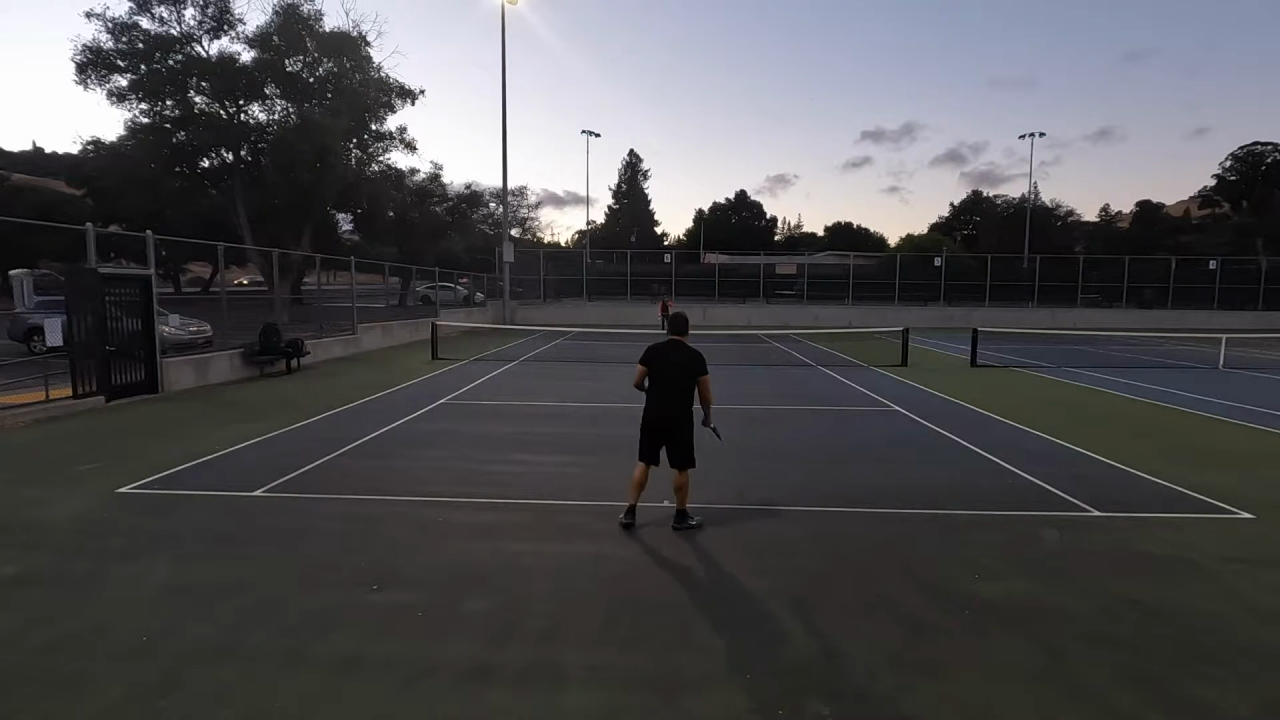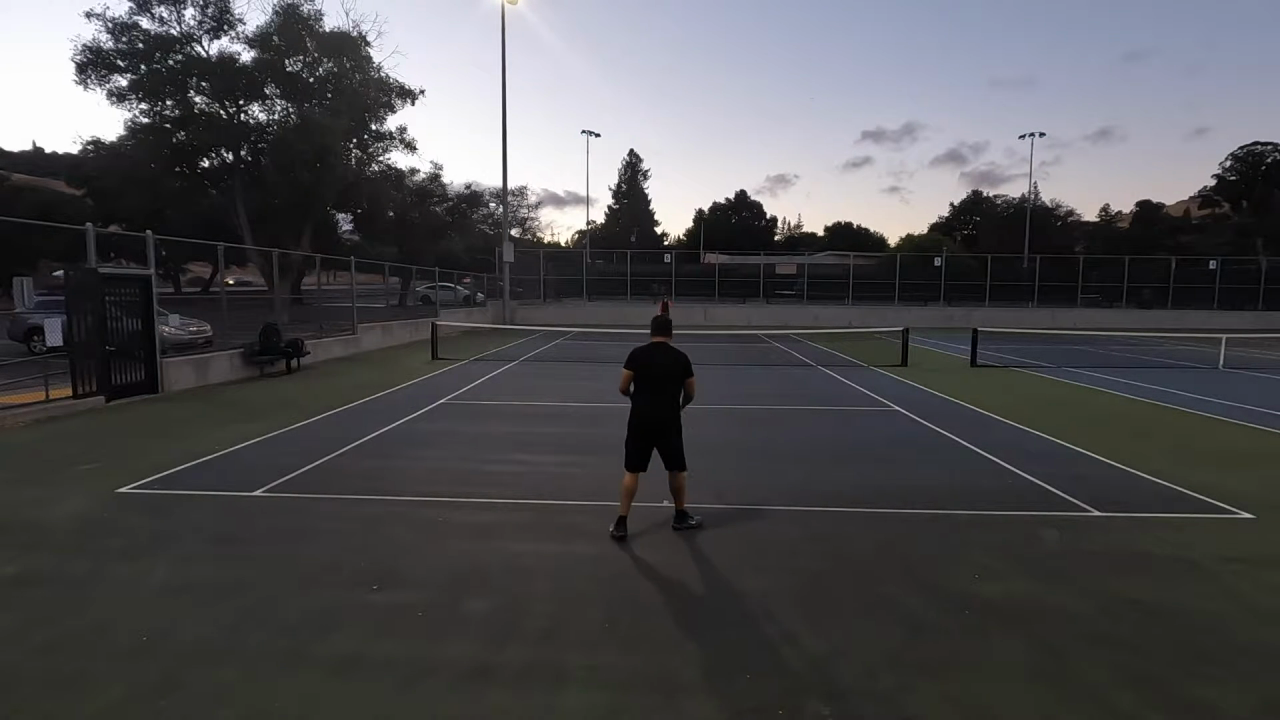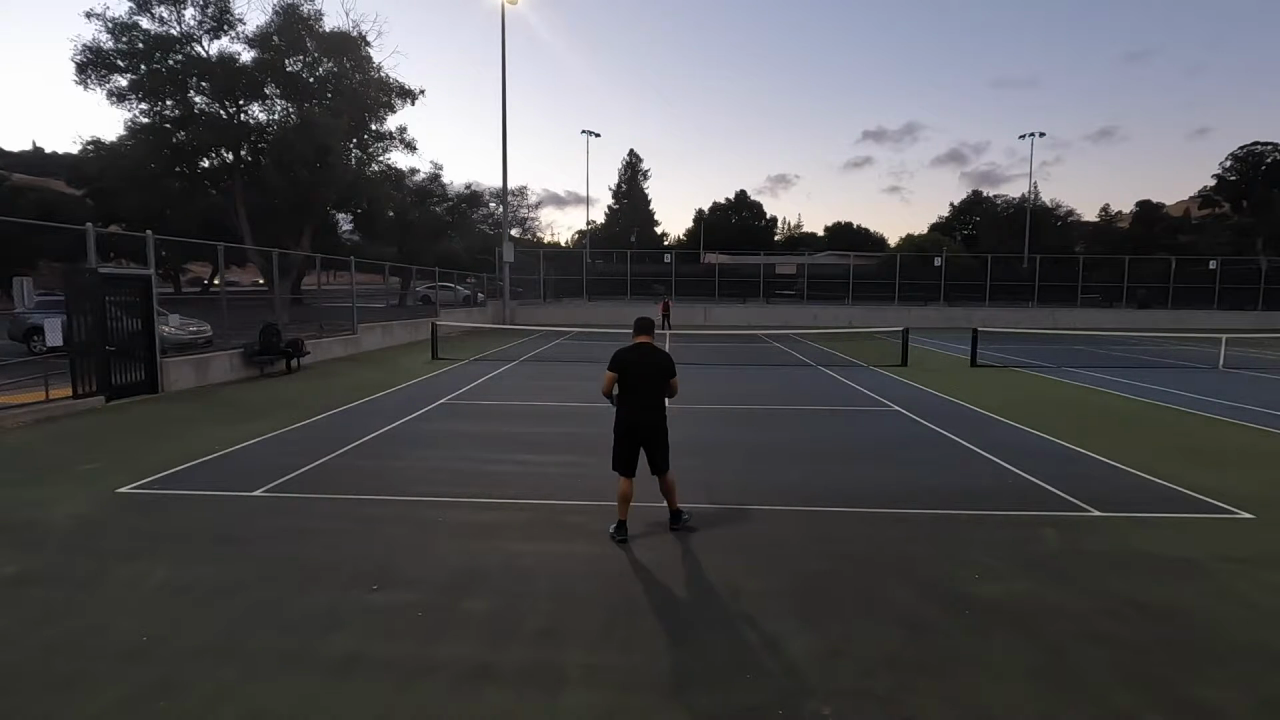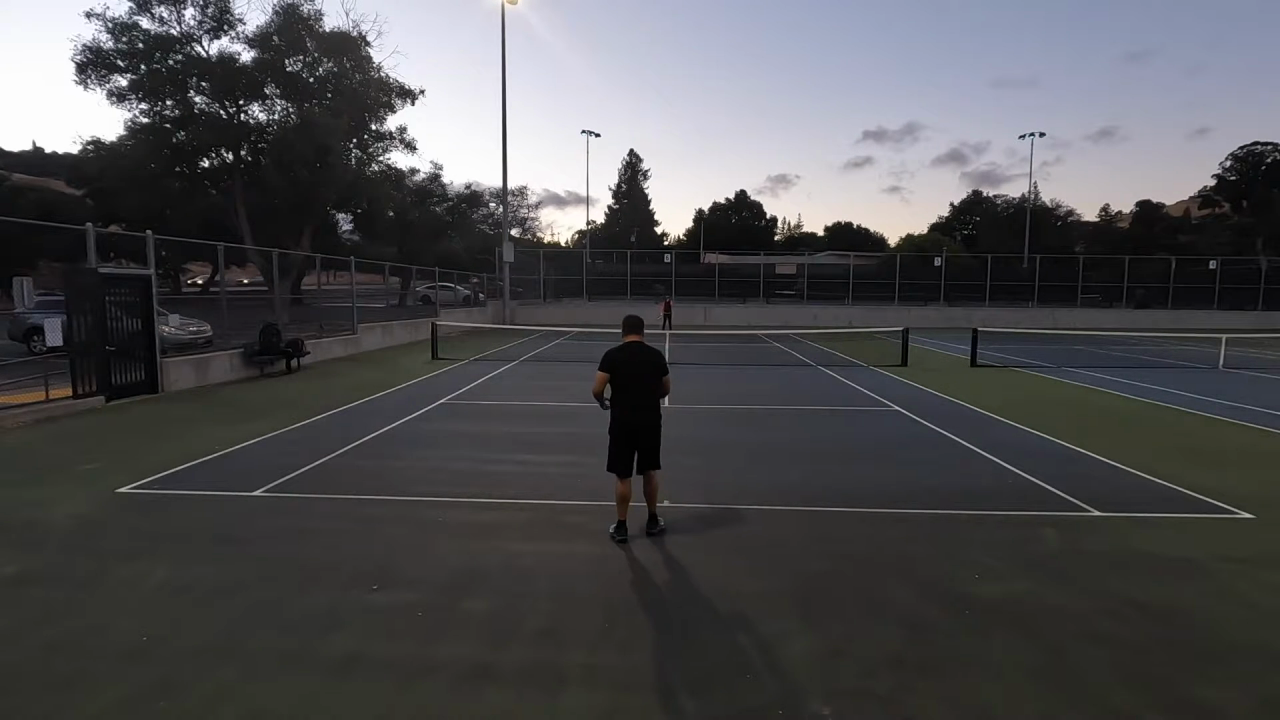
dt=0.2s
person 1, frame 1
left shoulder: (652, 351)
right shoulder: (695, 357)
left elbow: (637, 382)
right elbow: (705, 393)
right wrist: (707, 416)
left hip: (652, 416)
right hip: (680, 419)
left knee: (644, 463)
right knee: (682, 468)
left ankle: (630, 513)
right ankle: (681, 516)
person 1, frame 2
left shoulder: (637, 354)
right shoulder: (681, 358)
left elbow: (623, 388)
right elbow: (690, 394)
left hip: (640, 420)
right hip: (668, 421)
left knee: (631, 472)
right knee: (676, 470)
left ankle: (621, 523)
right ankle: (681, 516)
person 1, frame 3
left shoulder: (621, 356)
right shoulder: (665, 358)
left elbow: (606, 390)
right elbow: (673, 392)
left wrist: (614, 398)
left hip: (627, 422)
right hip: (655, 423)
left knee: (625, 476)
right knee: (663, 472)
left ankle: (621, 527)
right ankle: (675, 516)
person 1, frame 4
left shoulder: (612, 356)
right shoulder: (656, 355)
left elbow: (597, 390)
right elbow: (665, 390)
left wrist: (603, 402)
left hip: (622, 422)
right hip: (651, 421)
left knee: (622, 477)
right knee: (650, 471)
left ankle: (621, 527)
right ankle: (653, 520)
